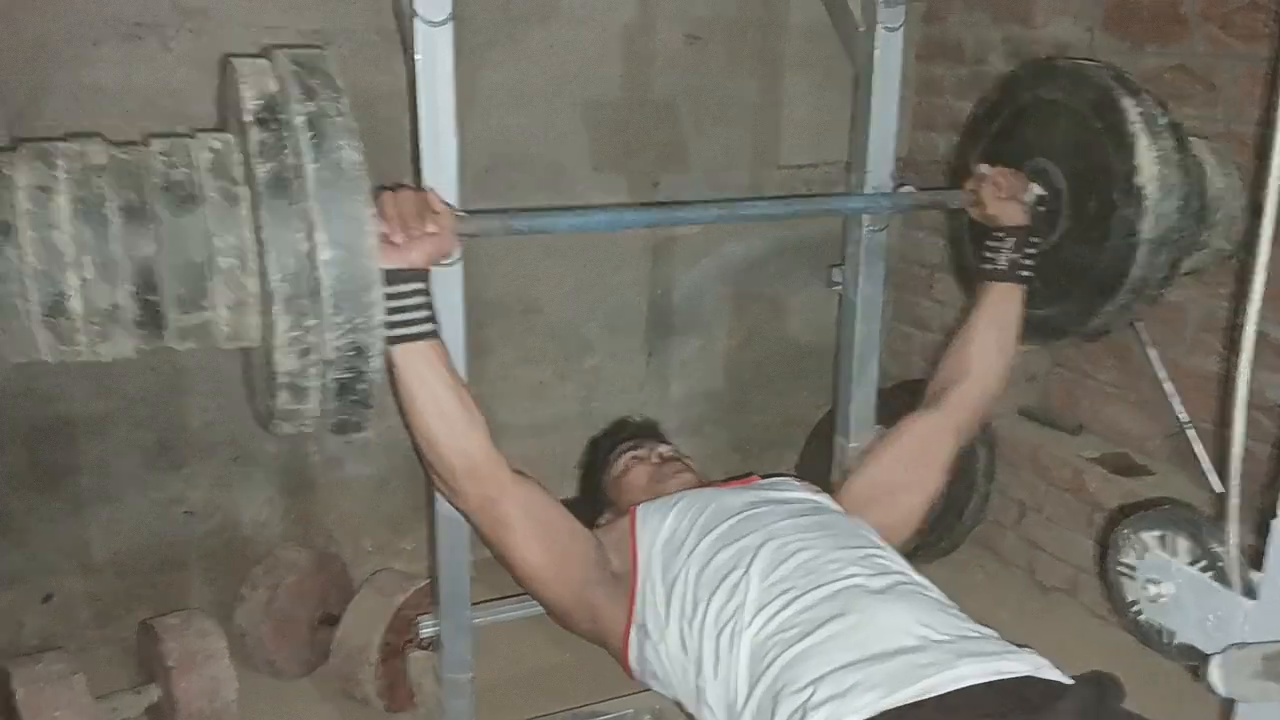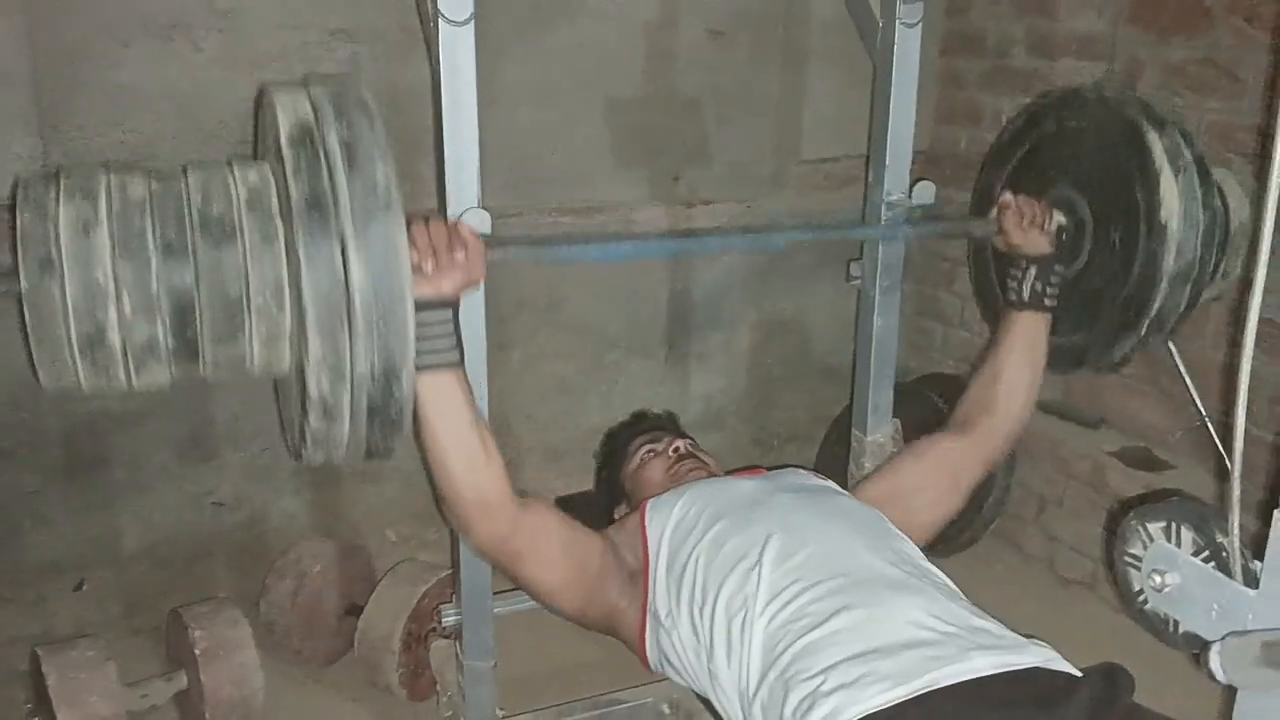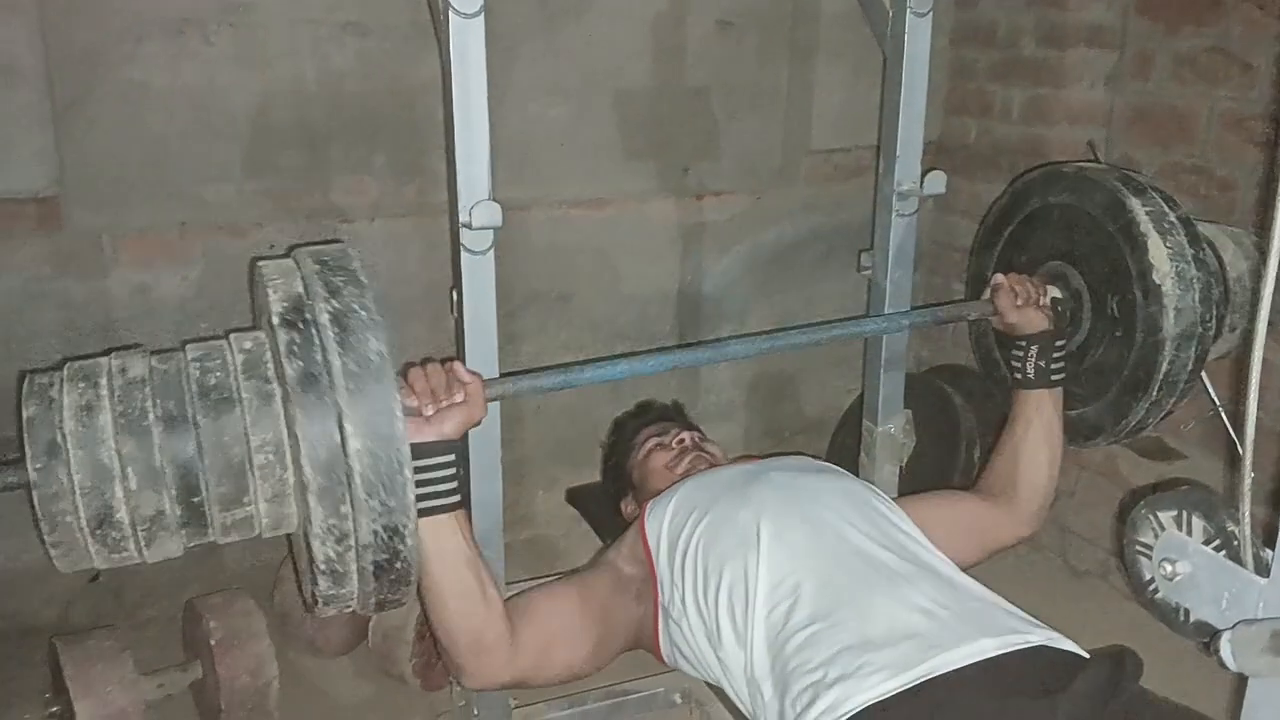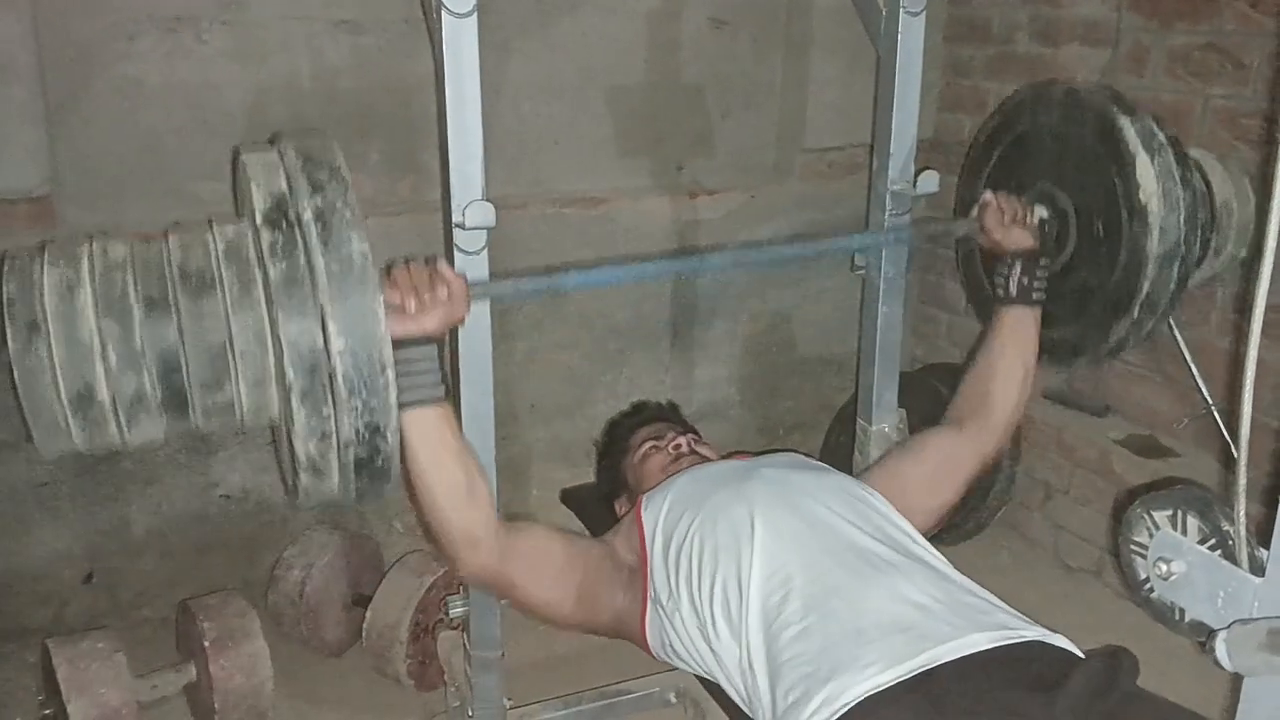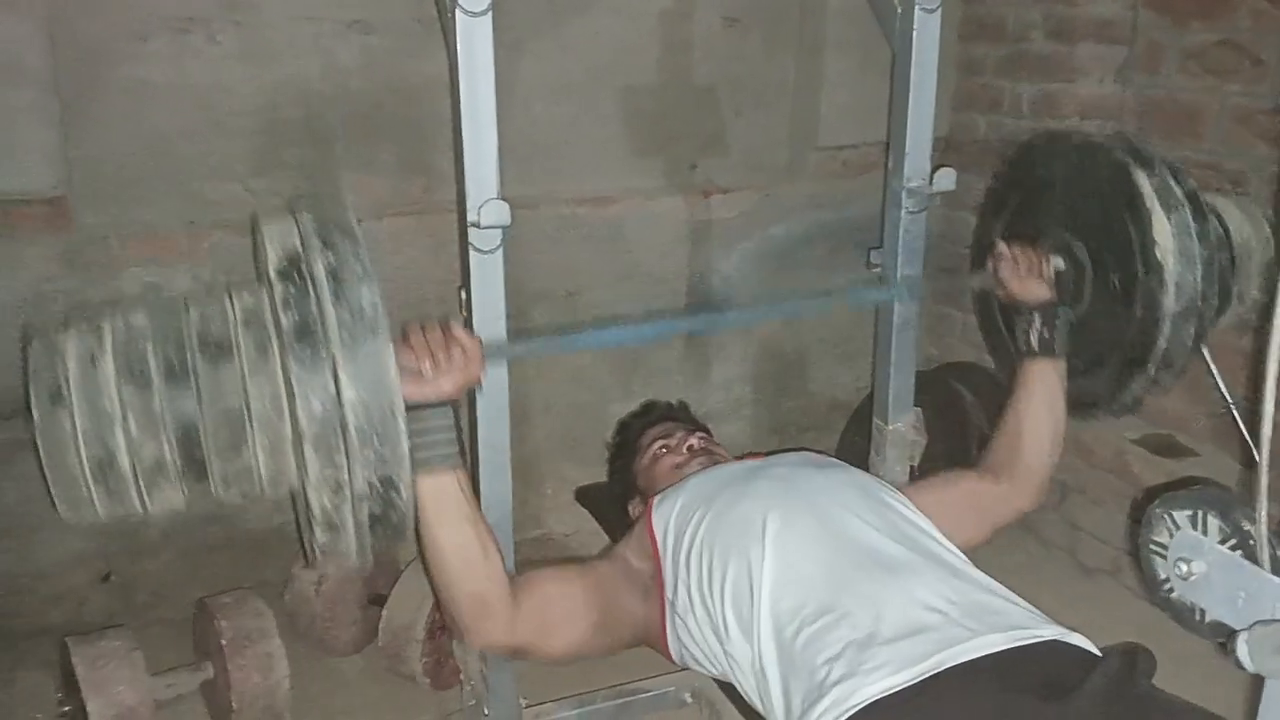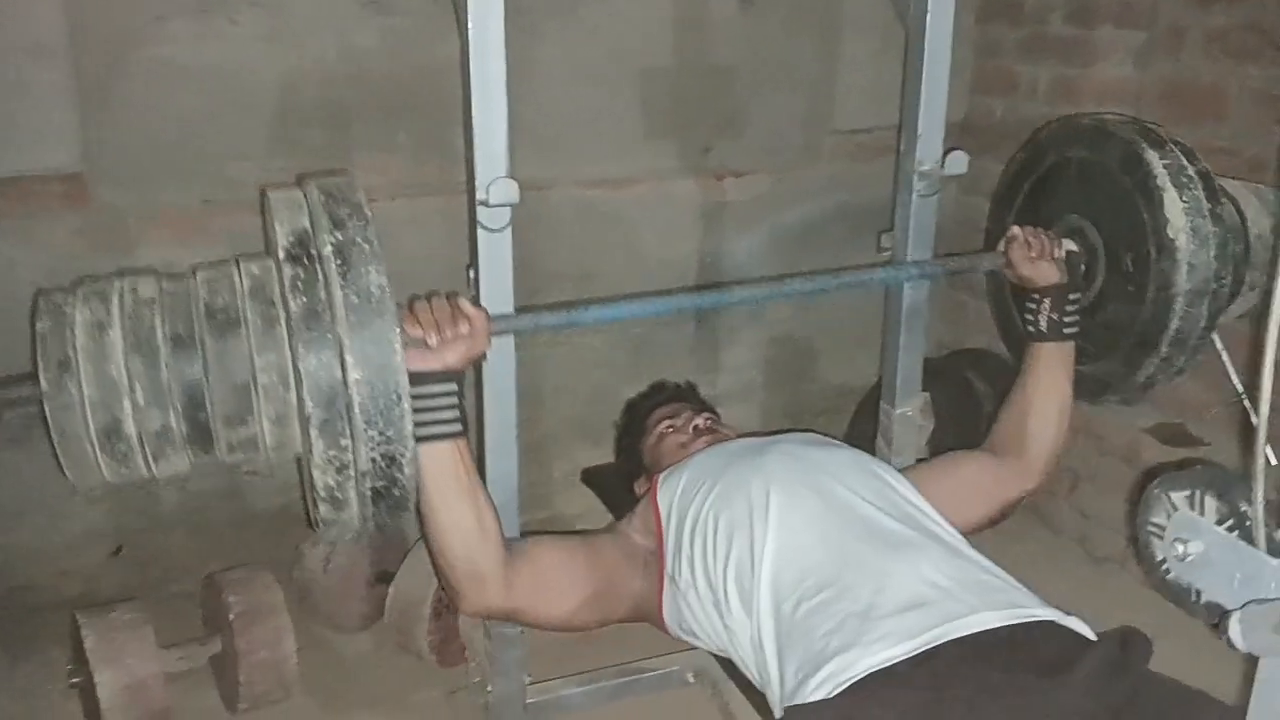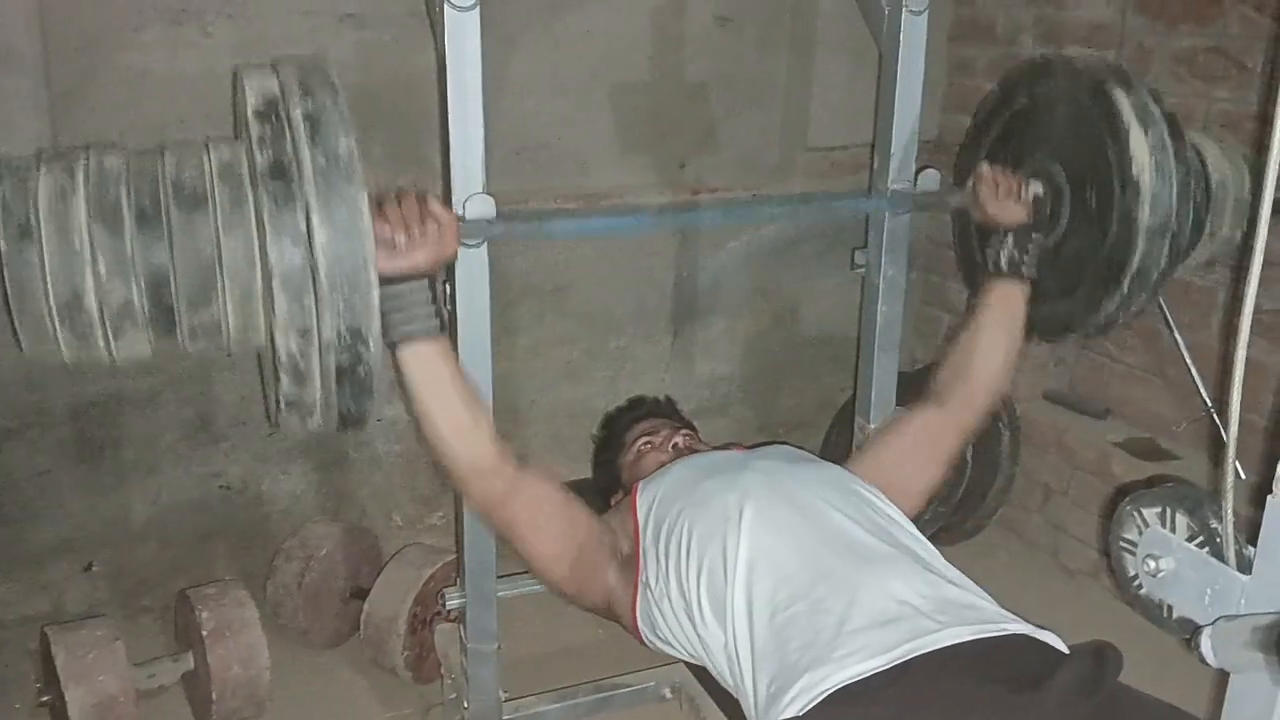
dt=0.7s
person 1, frame 1
left shoulder: (820, 512)
right shoulder: (614, 570)
left elbow: (949, 410)
right elbow: (479, 479)
left wrist: (1009, 246)
right wrist: (404, 284)
person 1, frame 2
left shoulder: (832, 501)
right shoulder: (636, 562)
left elbow: (979, 435)
right elbow: (490, 515)
left wrist: (1032, 271)
right wrist: (434, 314)
person 1, frame 3
left shoulder: (845, 492)
right shoulder: (643, 564)
left elbow: (1013, 508)
right elbow: (488, 652)
left wrist: (1034, 349)
right wrist: (435, 456)
person 1, frame 4
left shoulder: (832, 487)
right shoulder: (631, 566)
left elbow: (976, 427)
right elbow: (480, 543)
left wrist: (1021, 273)
right wrist: (414, 352)
person 1, frame 5
left shoulder: (850, 488)
right shoulder: (647, 566)
left elbow: (1014, 478)
right elbow: (489, 611)
left wrist: (1039, 318)
right wrist: (435, 417)
person 1, frame 6
left shoulder: (855, 473)
right shoulder: (649, 542)
left elbow: (1017, 463)
right elbow: (487, 580)
left wrist: (1050, 305)
right wrist: (435, 388)
left hip: (1041, 643)
person 1, frame 7
left shoulder: (835, 486)
right shoulder: (622, 556)
left elbow: (953, 404)
right elbow: (487, 470)
left wrist: (1011, 246)
right wrist: (409, 286)
